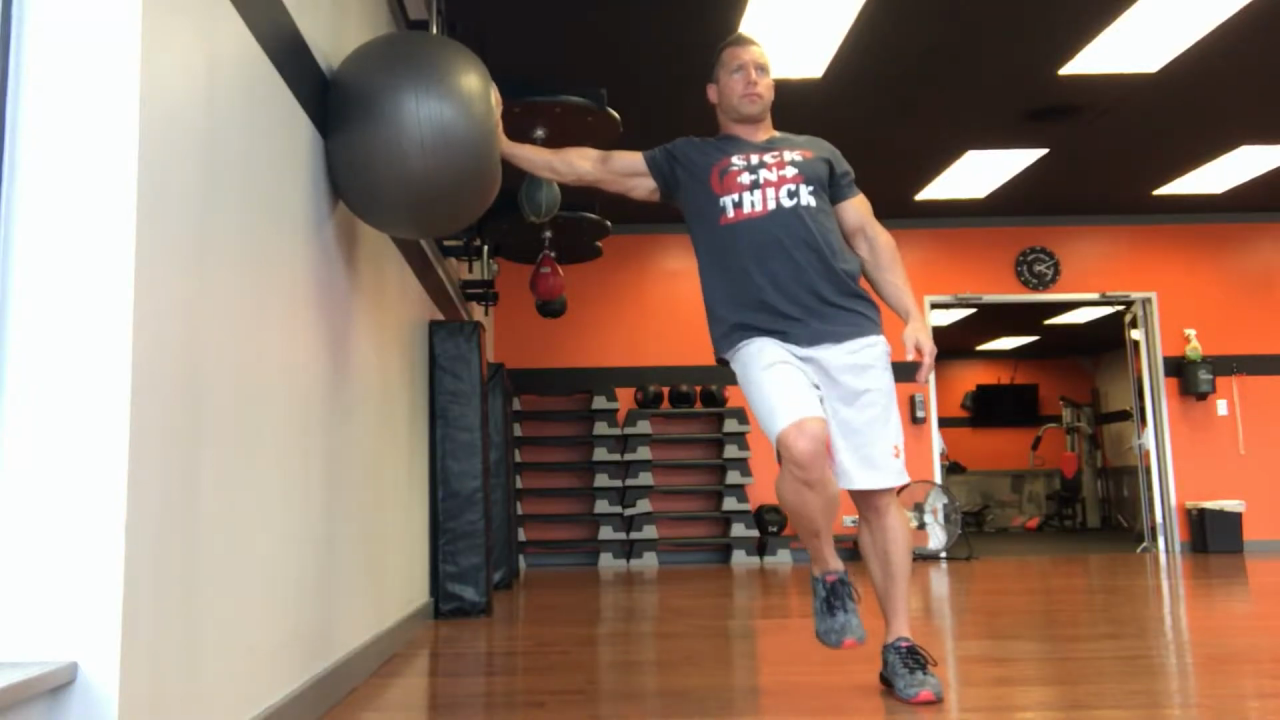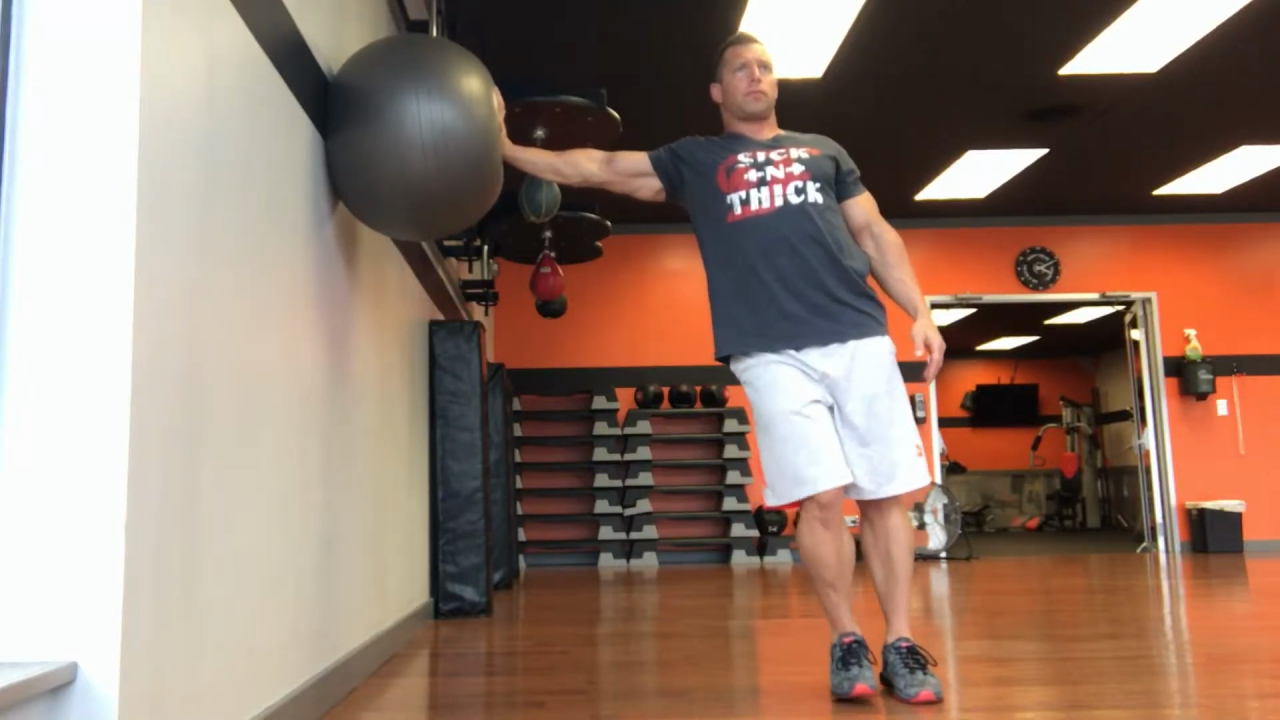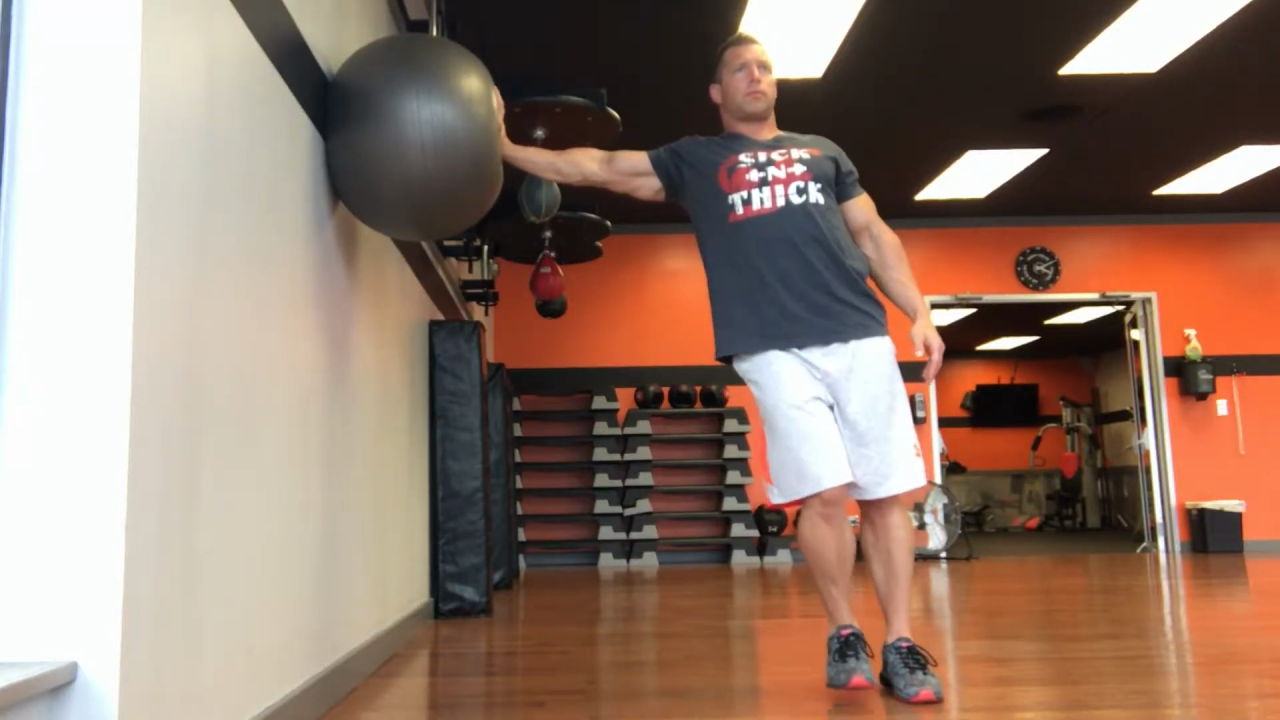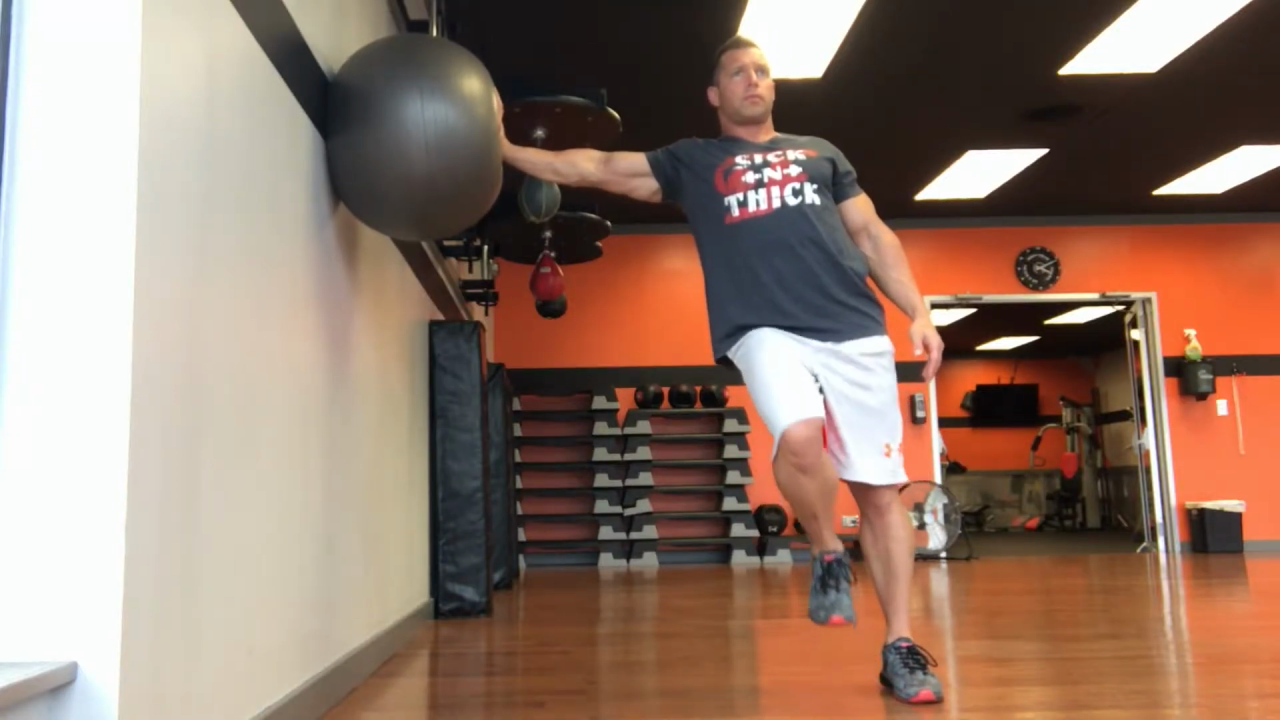
dt=0.5s
person 1, frame 1
left shoulder: (818, 152)
right shoulder: (688, 161)
left elbow: (868, 237)
right elbow: (593, 165)
left wrist: (911, 316)
right wrist: (502, 145)
left hip: (853, 336)
right hip: (763, 340)
left knee: (879, 491)
right knee: (806, 450)
left ankle: (900, 647)
right ankle: (829, 576)
person 1, frame 2
left shoulder: (824, 150)
right shoulder: (694, 160)
left elbow: (875, 234)
right elbow: (601, 168)
left wrist: (920, 313)
right wrist: (506, 149)
left hip: (859, 339)
right hip: (771, 352)
left knee: (885, 494)
right knee: (823, 497)
left ankle: (900, 645)
right ankle: (847, 642)
person 1, frame 3
left shoulder: (823, 151)
right shoulder: (695, 159)
left elbow: (874, 236)
right elbow: (600, 167)
left wrist: (919, 315)
right wrist: (506, 148)
left hip: (861, 338)
right hip: (773, 348)
left knee: (886, 494)
right knee: (826, 491)
left ankle: (901, 646)
right ankle: (844, 633)
person 1, frame 4
left shoulder: (820, 152)
right shoulder: (692, 161)
left elbow: (872, 234)
right elbow: (597, 168)
left wrist: (918, 312)
right wrist: (505, 149)
left hip: (857, 332)
right hip: (765, 333)
left knee: (880, 489)
right knee: (801, 438)
left ankle: (900, 645)
right ankle: (827, 557)
